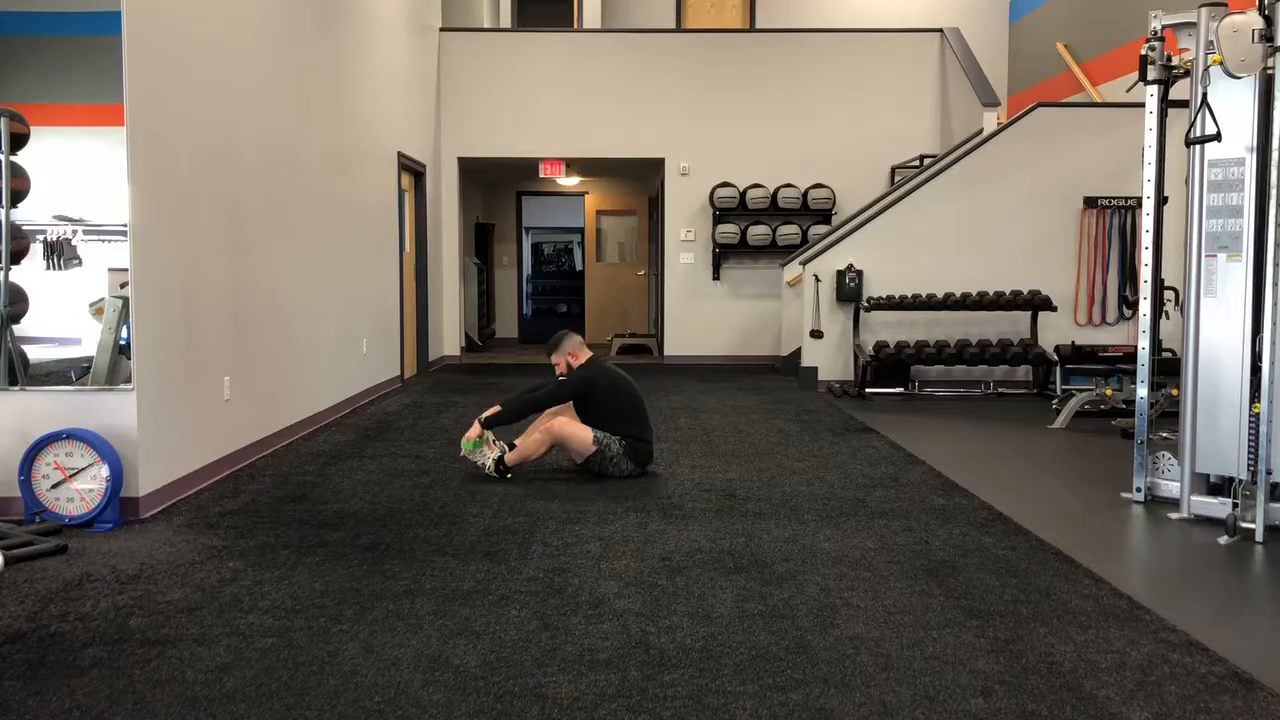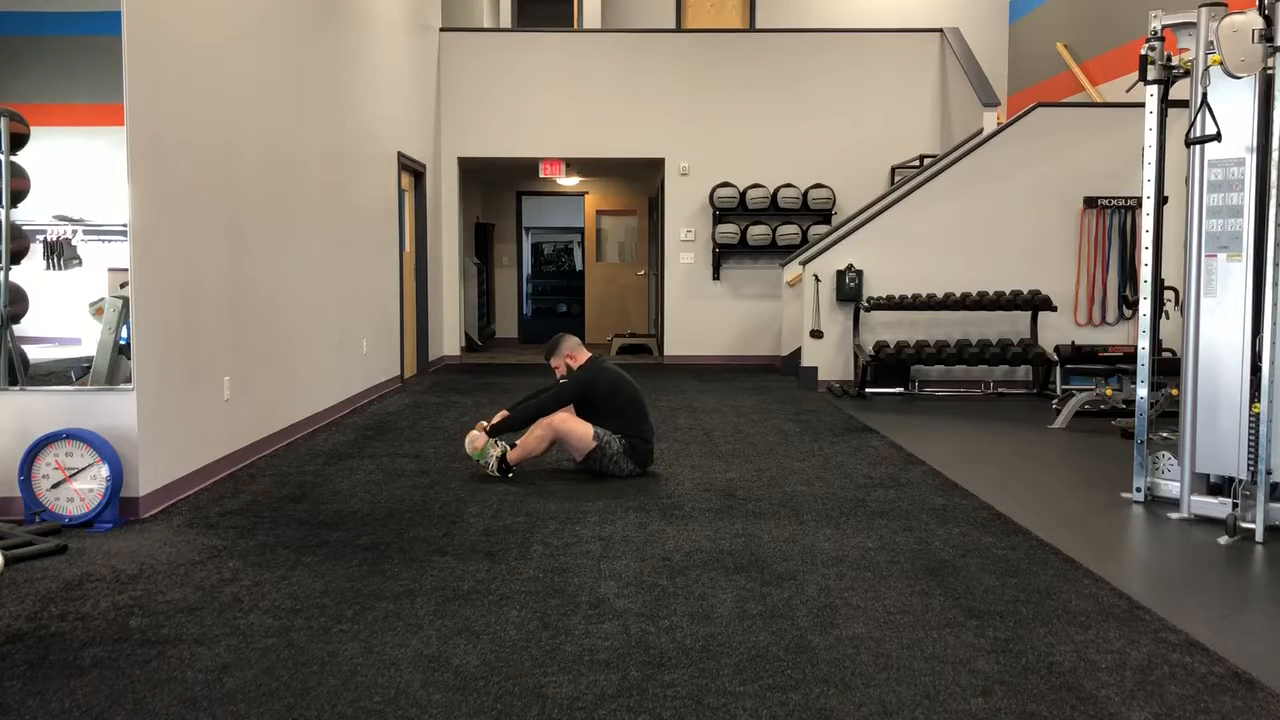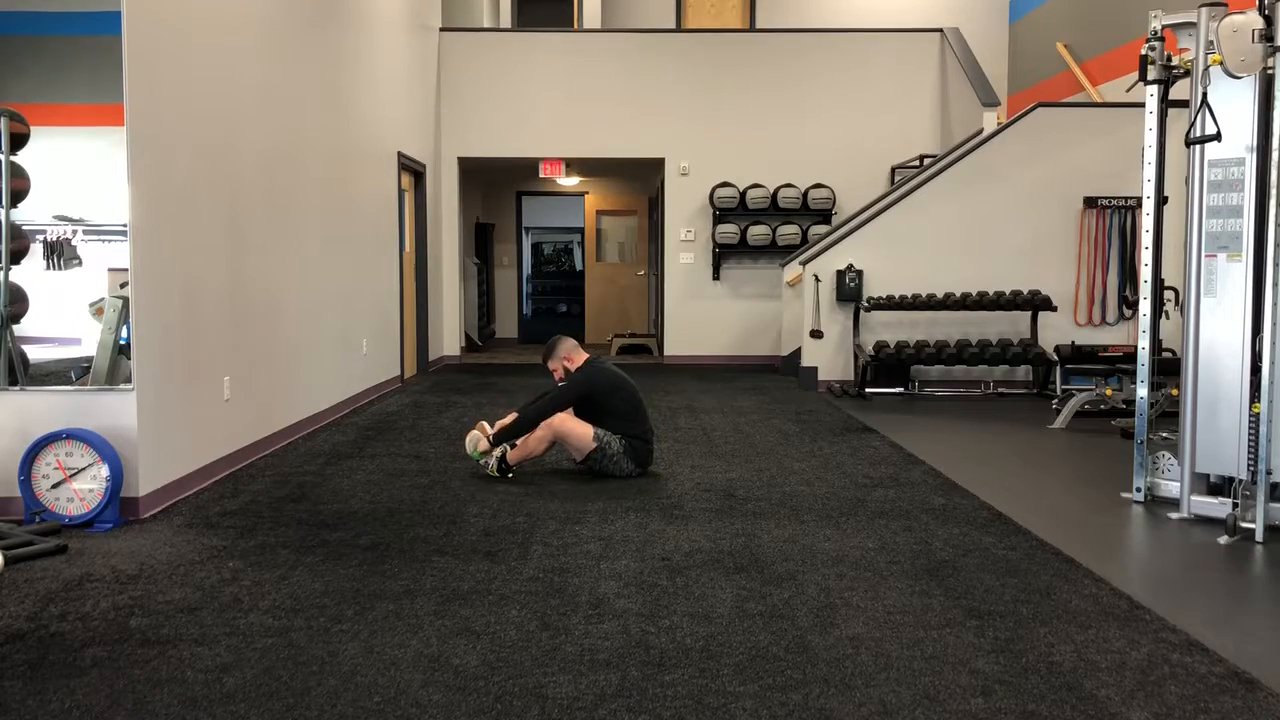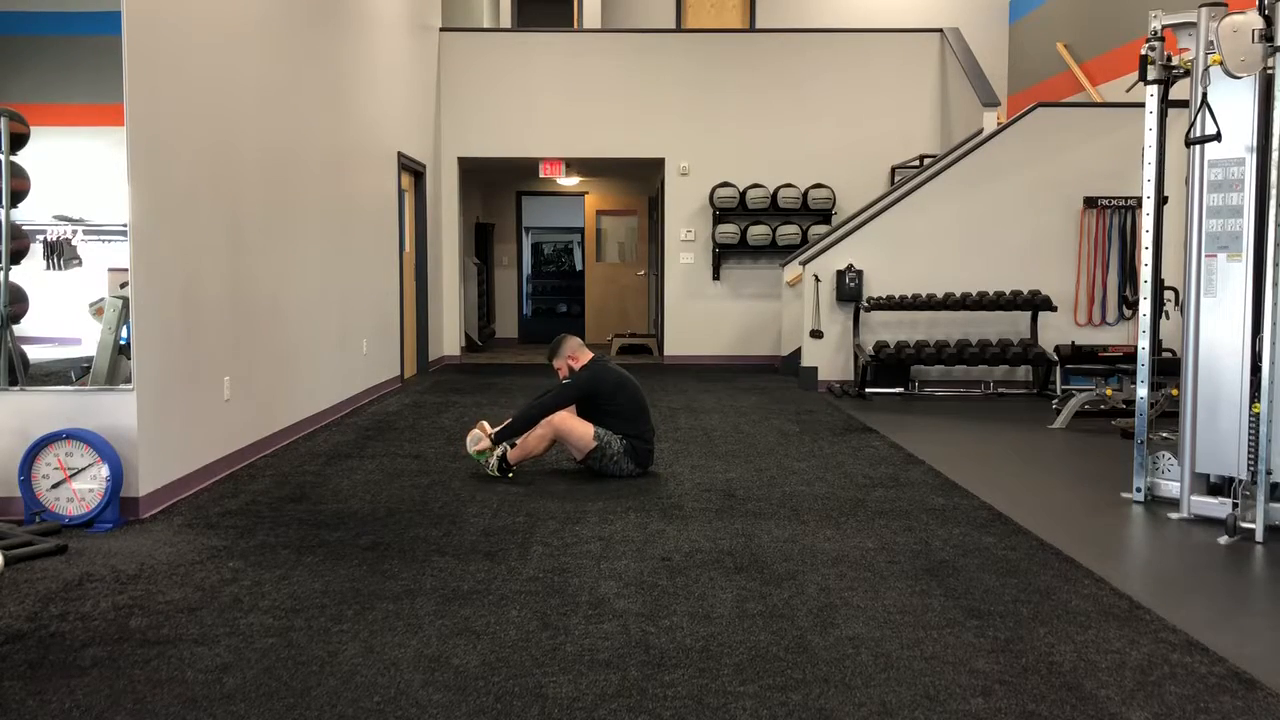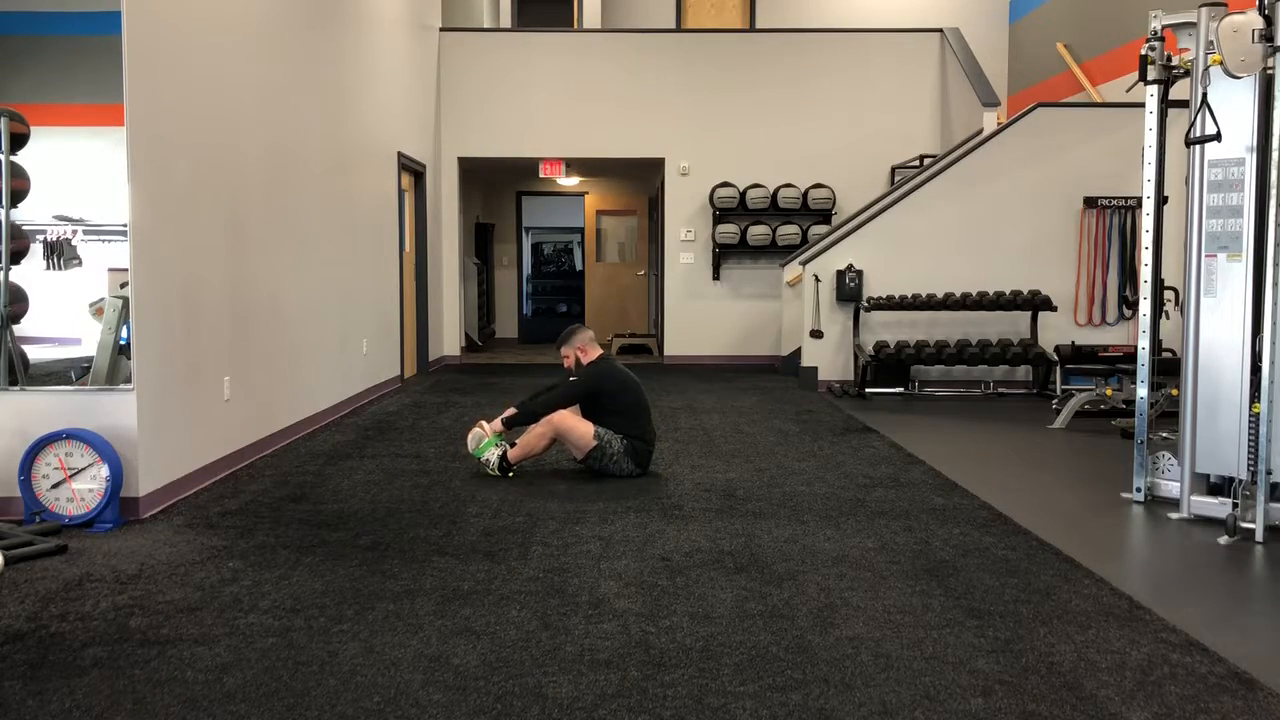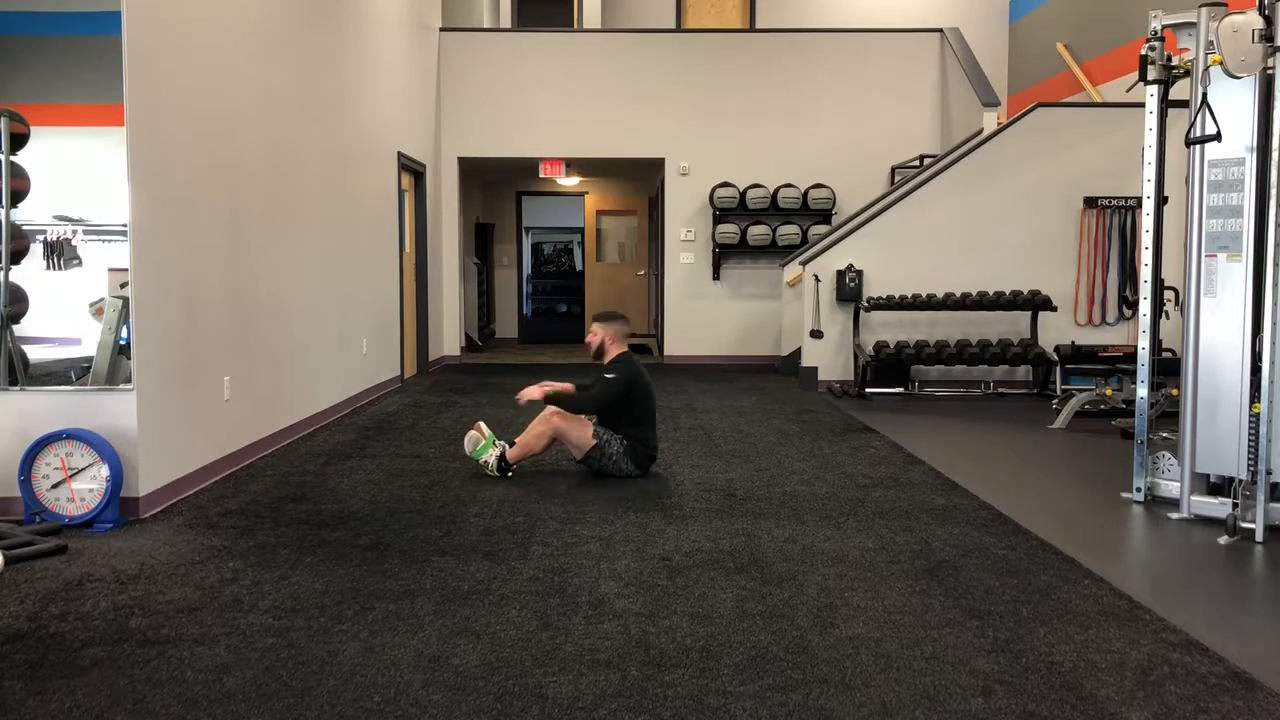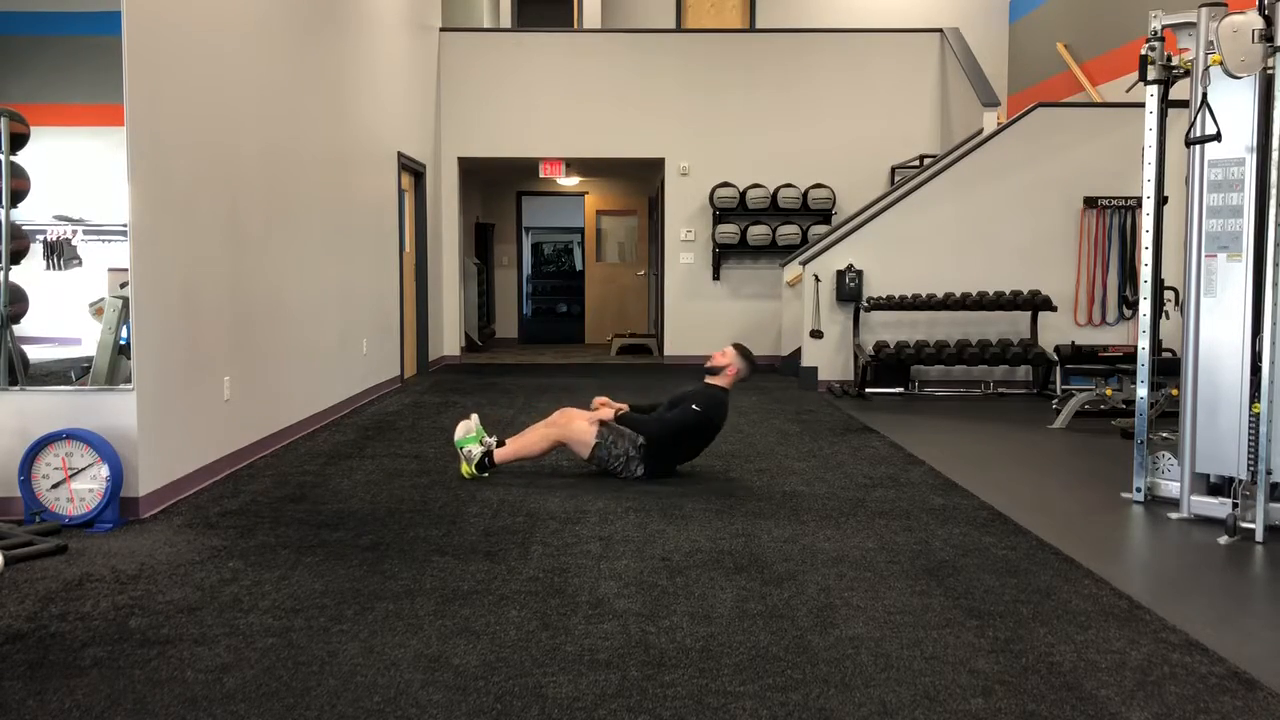
dt=0.7s
person 1, frame 1
left shoulder: (587, 377)
right shoulder: (594, 369)
left elbow: (535, 403)
right elbow: (540, 392)
left wrist: (484, 424)
right wrist: (499, 408)
left hip: (629, 457)
right hip: (622, 443)
left knee: (557, 426)
right knee: (559, 409)
left ankle: (499, 465)
right ankle: (508, 450)
person 1, frame 2
left shoulder: (587, 378)
right shoulder: (595, 369)
left elbow: (538, 409)
right elbow: (545, 396)
left wrist: (490, 432)
right wrist: (506, 413)
left hip: (629, 457)
right hip: (625, 445)
left knee: (559, 421)
right knee: (560, 409)
left ankle: (502, 464)
right ankle: (511, 451)
person 1, frame 3
left shoulder: (587, 379)
right shoulder: (594, 370)
left elbow: (539, 413)
right elbow: (548, 400)
left wrist: (494, 441)
right wrist: (515, 416)
left hip: (630, 457)
right hip: (623, 447)
left knee: (557, 423)
right knee: (557, 414)
left ankle: (502, 464)
right ankle: (510, 451)
person 1, frame 4
left shoulder: (590, 378)
right shoulder: (597, 369)
left elbow: (541, 410)
right elbow: (547, 401)
left wrist: (495, 439)
right wrist: (512, 422)
left hip: (629, 458)
right hip: (627, 447)
left knee: (557, 421)
right knee: (558, 411)
left ankle: (503, 463)
right ankle: (510, 451)
person 1, frame 5
left shoulder: (596, 374)
right shoulder: (602, 368)
left elbow: (548, 404)
right elbow: (553, 393)
left wrist: (506, 424)
right wrist: (513, 411)
left hip: (629, 457)
right hip: (624, 446)
left knee: (557, 420)
right knee: (557, 411)
left ankle: (502, 463)
right ankle: (509, 451)
person 1, frame 6
left shoulder: (622, 371)
right shoulder: (622, 364)
left elbow: (589, 404)
right elbow: (598, 394)
left wrist: (544, 396)
right wrist: (567, 387)
left hip: (630, 458)
right hip: (623, 446)
left knee: (554, 419)
right knee: (558, 410)
left ankle: (502, 463)
right ankle: (508, 450)
person 1, frame 7
left shoulder: (710, 402)
right shoulder: (707, 395)
left elbow: (660, 428)
left wrist: (615, 415)
right wrist: (624, 408)
left hip: (644, 460)
right hip: (640, 446)
left knee: (563, 427)
right knee: (564, 416)
left ankle: (485, 460)
right ankle: (495, 445)
